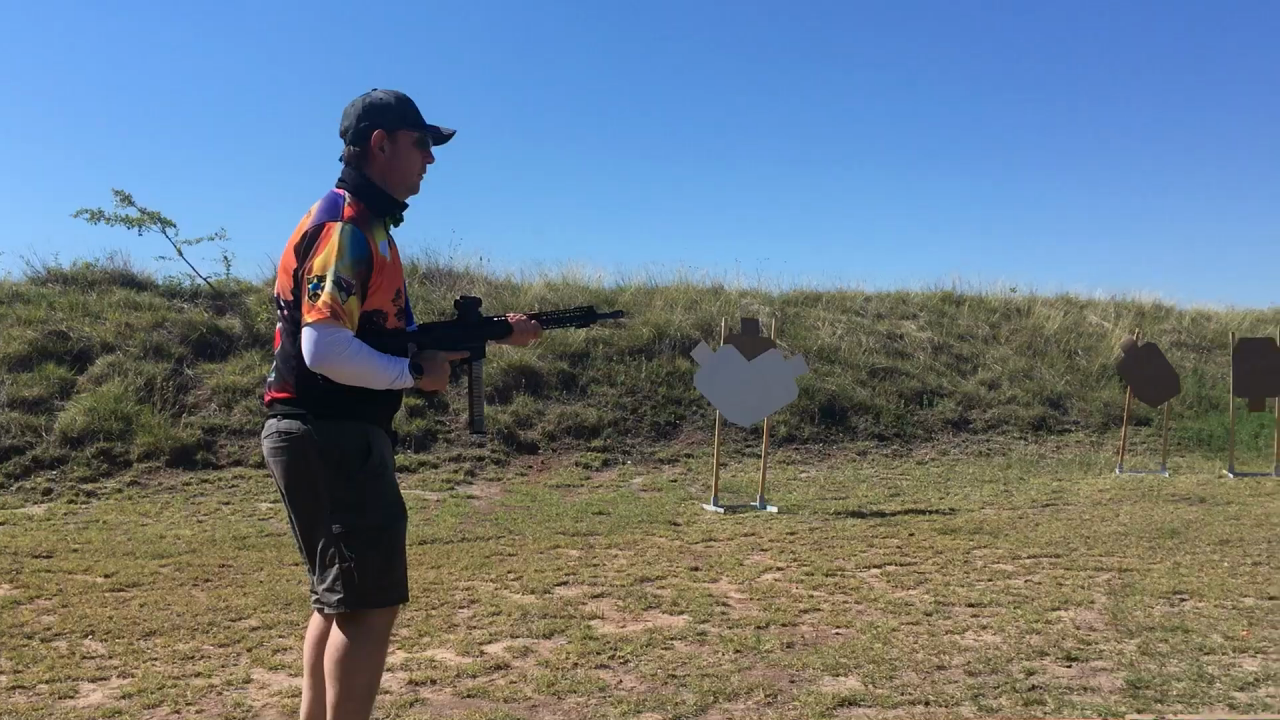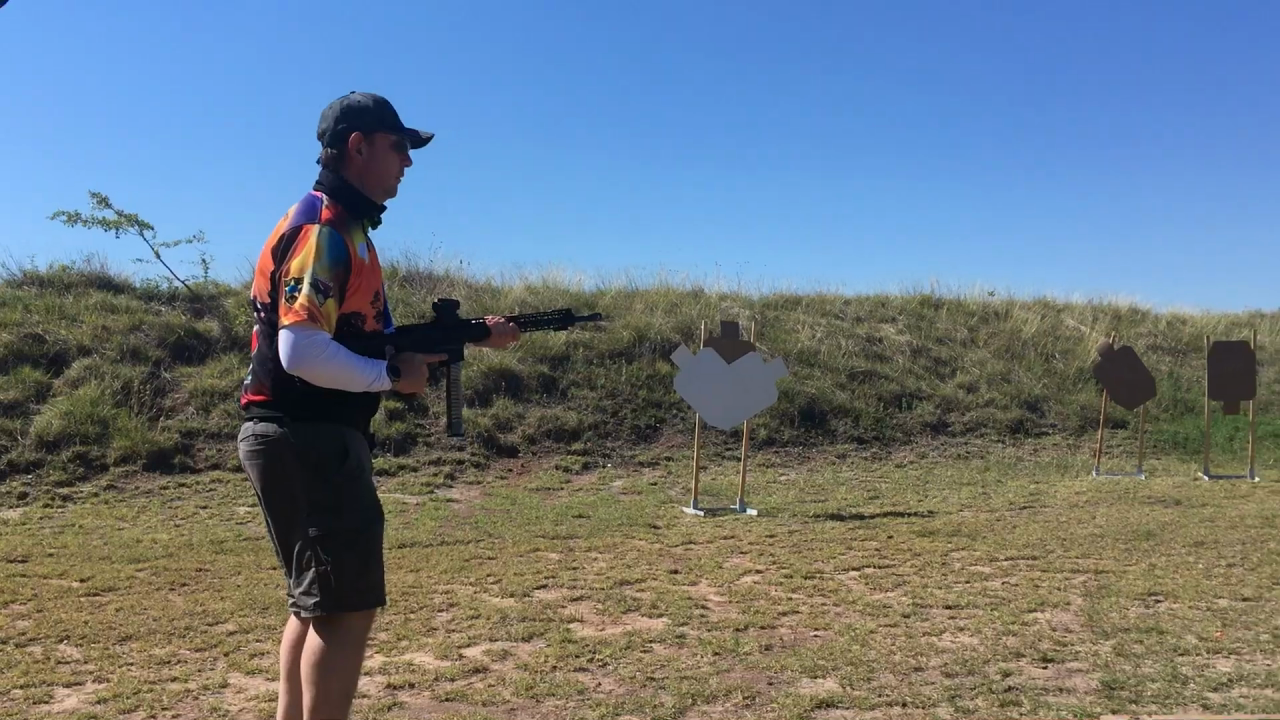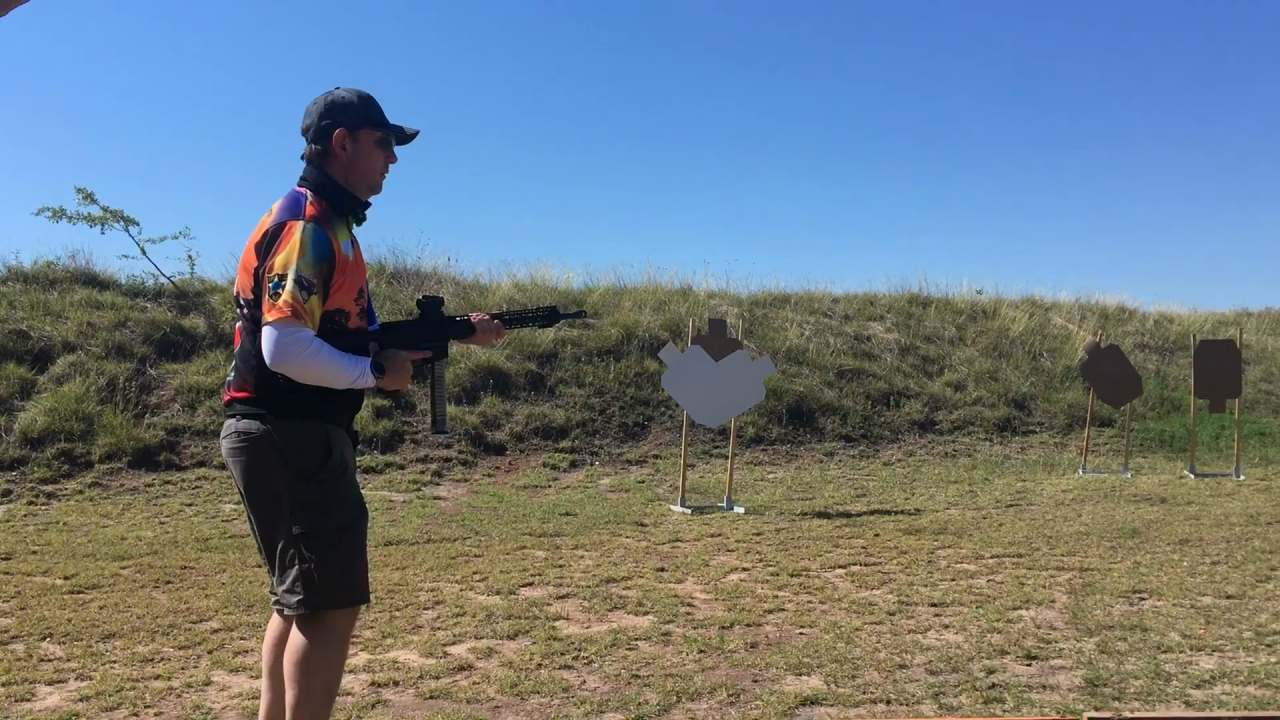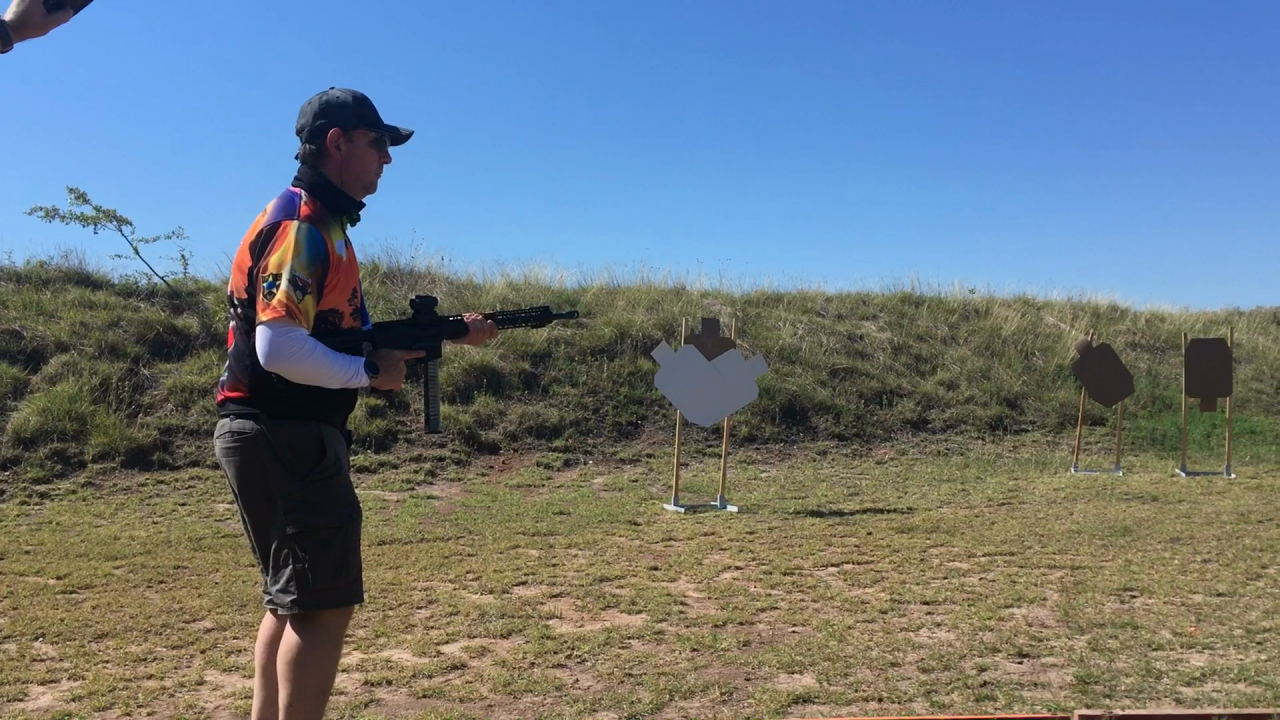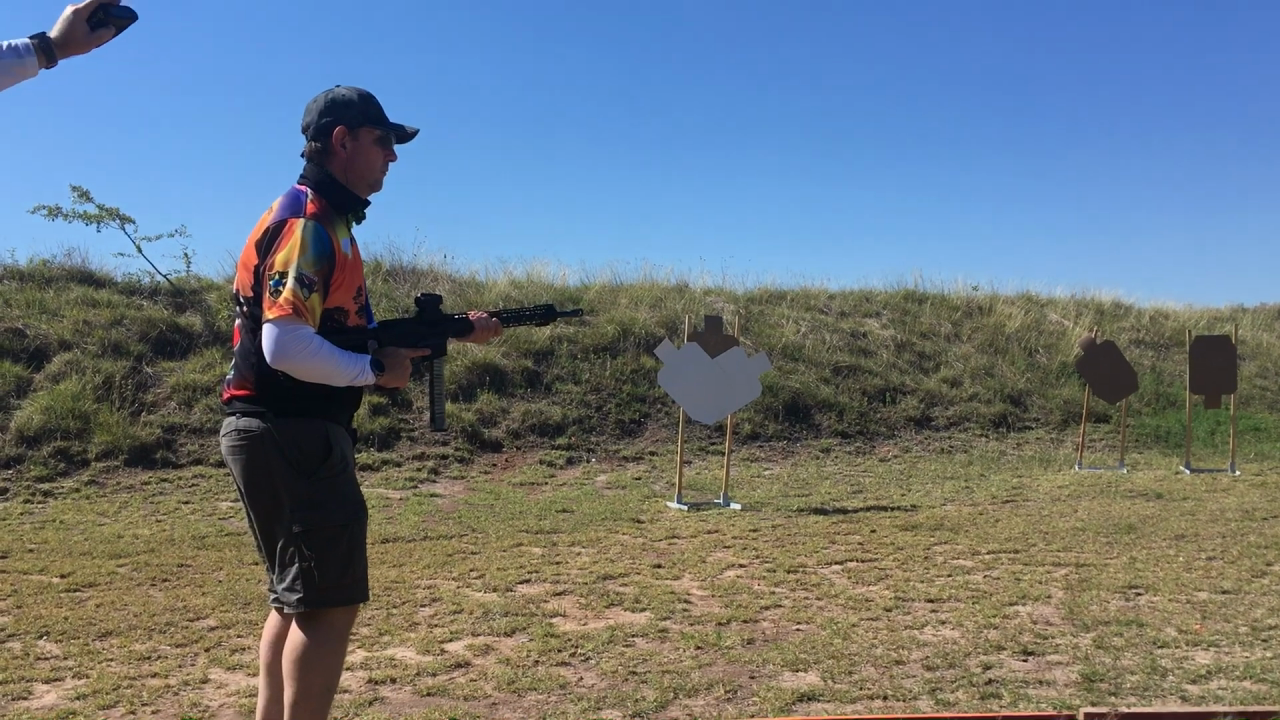
dt=0.4s
person 1, frame 1
left shoulder: (367, 225)
right shoulder: (343, 224)
left elbow: (389, 336)
right elbow: (324, 350)
left wrist: (494, 334)
right wrist: (416, 373)
left hip: (330, 438)
right hip: (331, 439)
left knee: (339, 599)
right knee: (370, 603)
person 1, frame 2
left shoulder: (346, 228)
right shoulder: (321, 227)
left elbow: (365, 338)
right elbow: (302, 353)
left wrist: (472, 337)
right wrist: (393, 376)
left hip: (306, 442)
right hip: (307, 442)
left knee: (316, 602)
right knee: (346, 607)
person 1, frame 3
left shoulder: (329, 224)
right shoulder: (305, 224)
left elbow: (355, 335)
right elbow: (285, 349)
left wrist: (458, 332)
right wrist: (377, 373)
left hip: (289, 438)
right hip: (291, 438)
left knee: (300, 600)
right knee: (330, 604)
person 1, frame 4
left shoulder: (324, 225)
right shoulder: (299, 224)
left elbow: (345, 336)
right elbow: (279, 349)
left wrist: (450, 334)
right wrist: (371, 373)
left hip: (282, 439)
right hip: (285, 439)
left knee: (292, 599)
right knee: (323, 604)
person 1, frame 5
left shoulder: (327, 223)
right shoulder: (306, 223)
left elbow: (354, 333)
right elbow: (286, 347)
left wrist: (455, 331)
right wrist: (377, 370)
left hip: (282, 437)
right hip: (291, 437)
left knee: (297, 597)
right knee: (330, 602)
